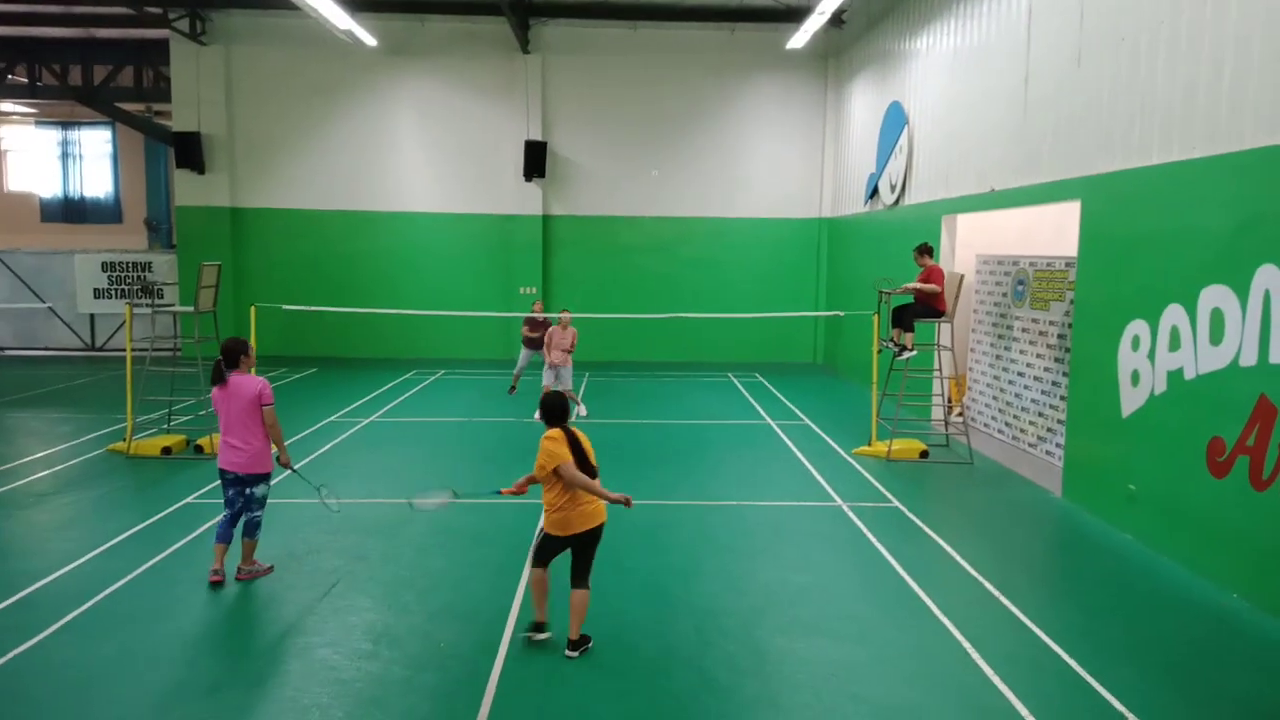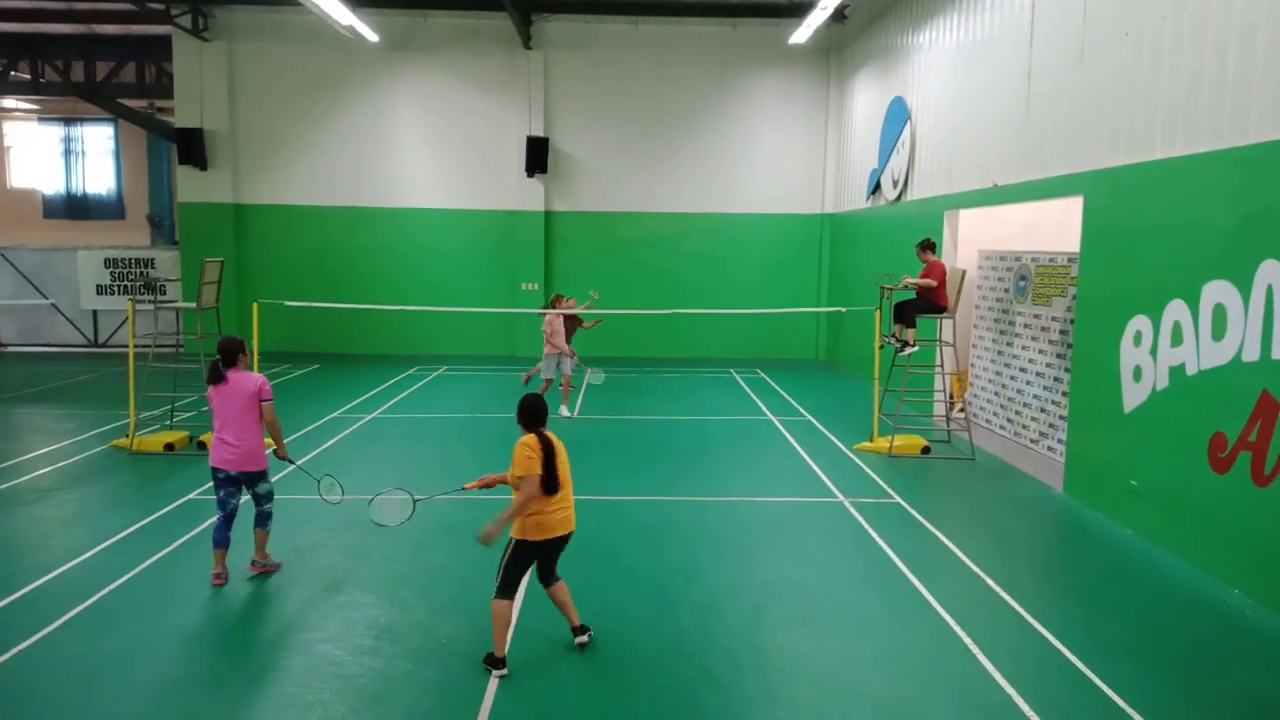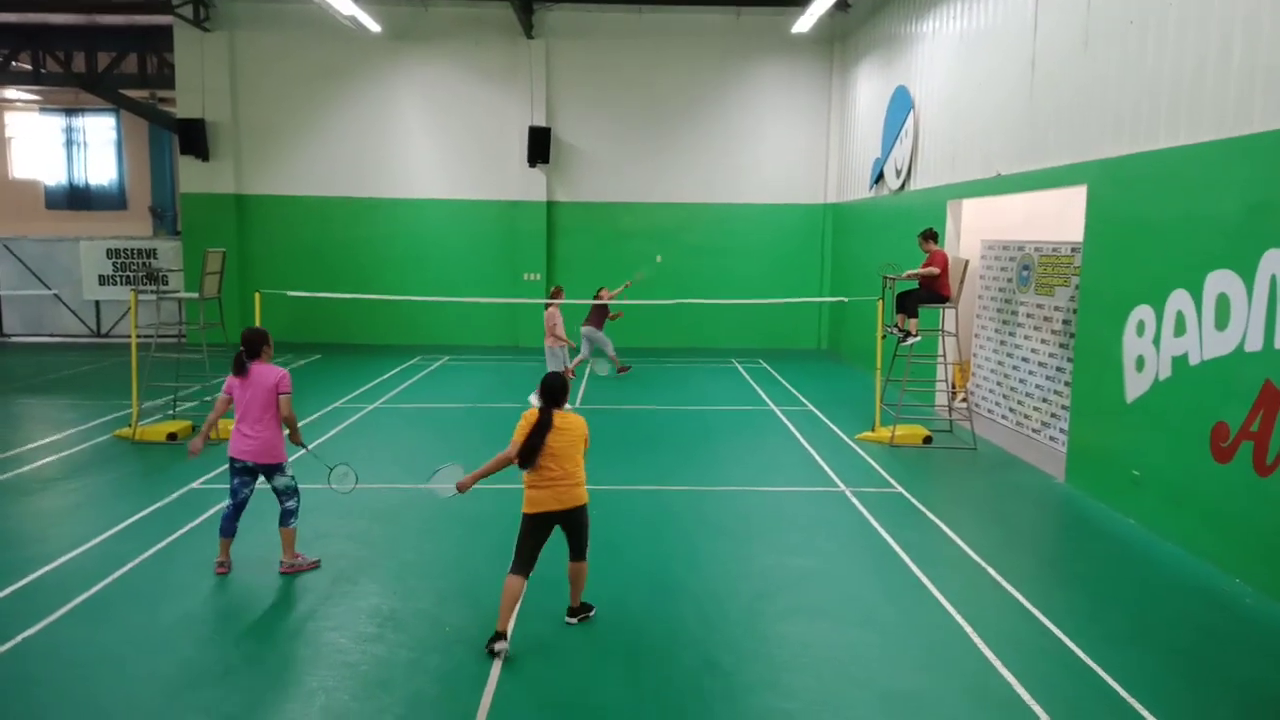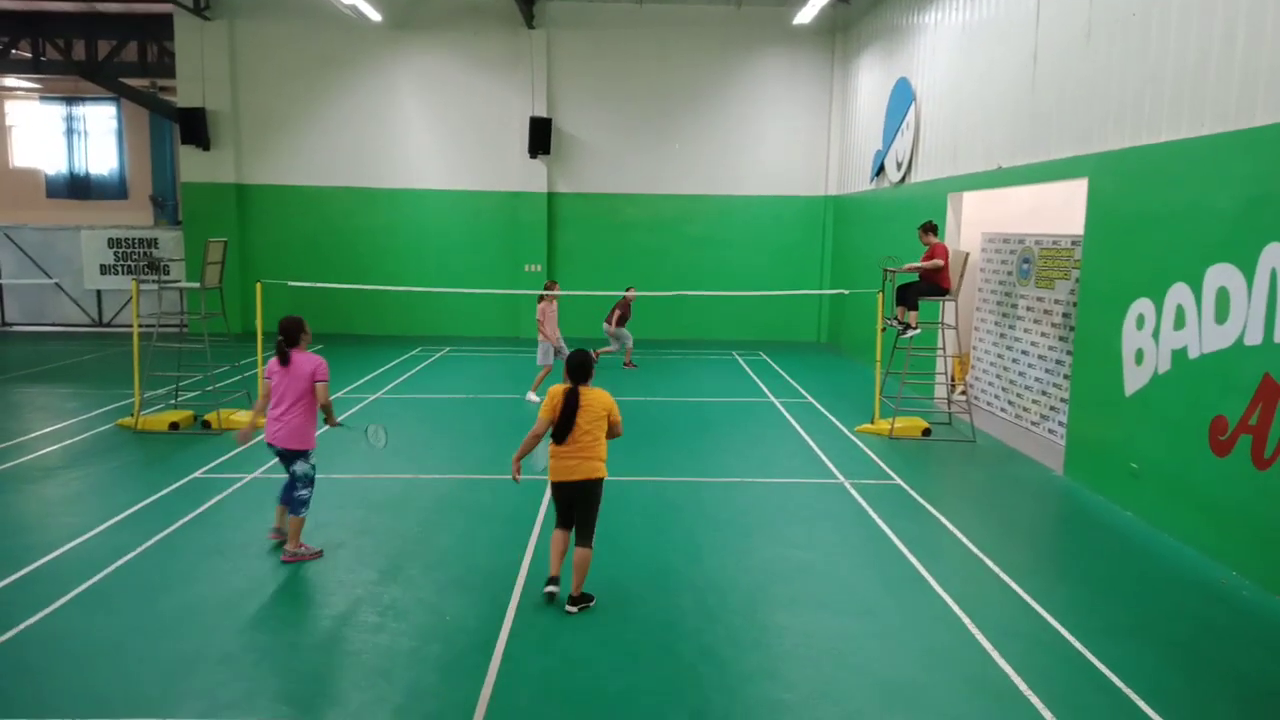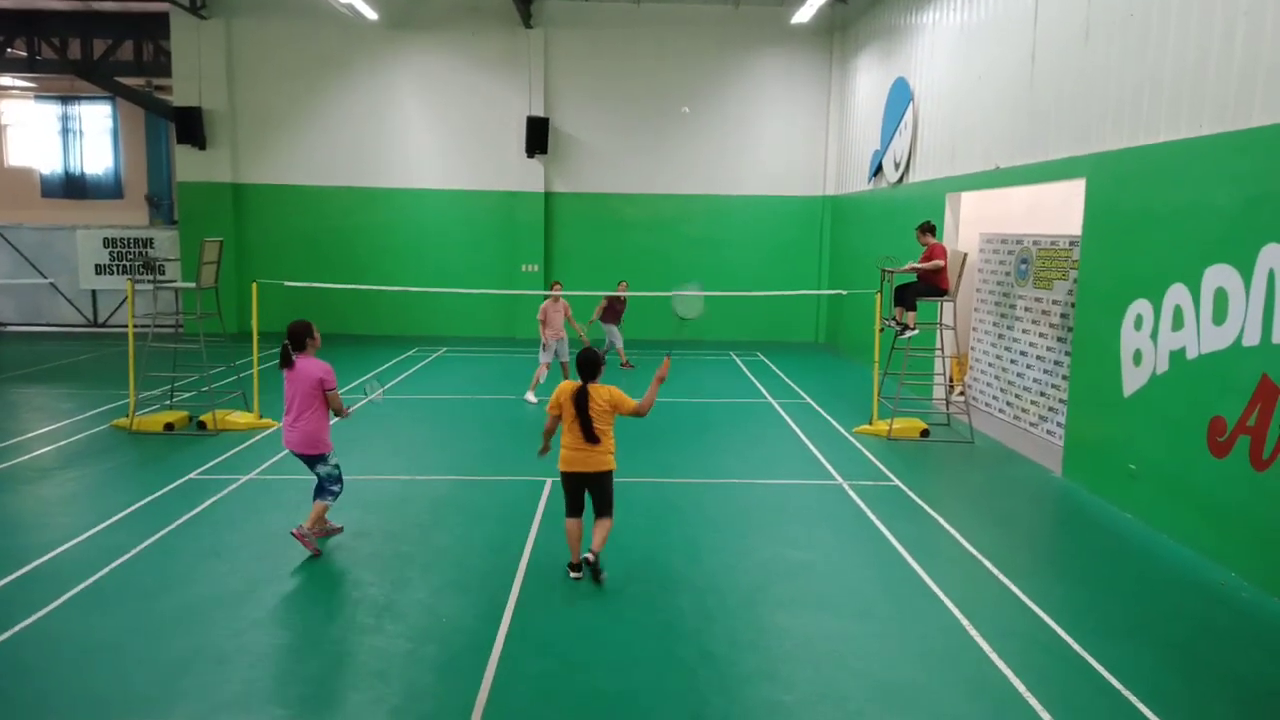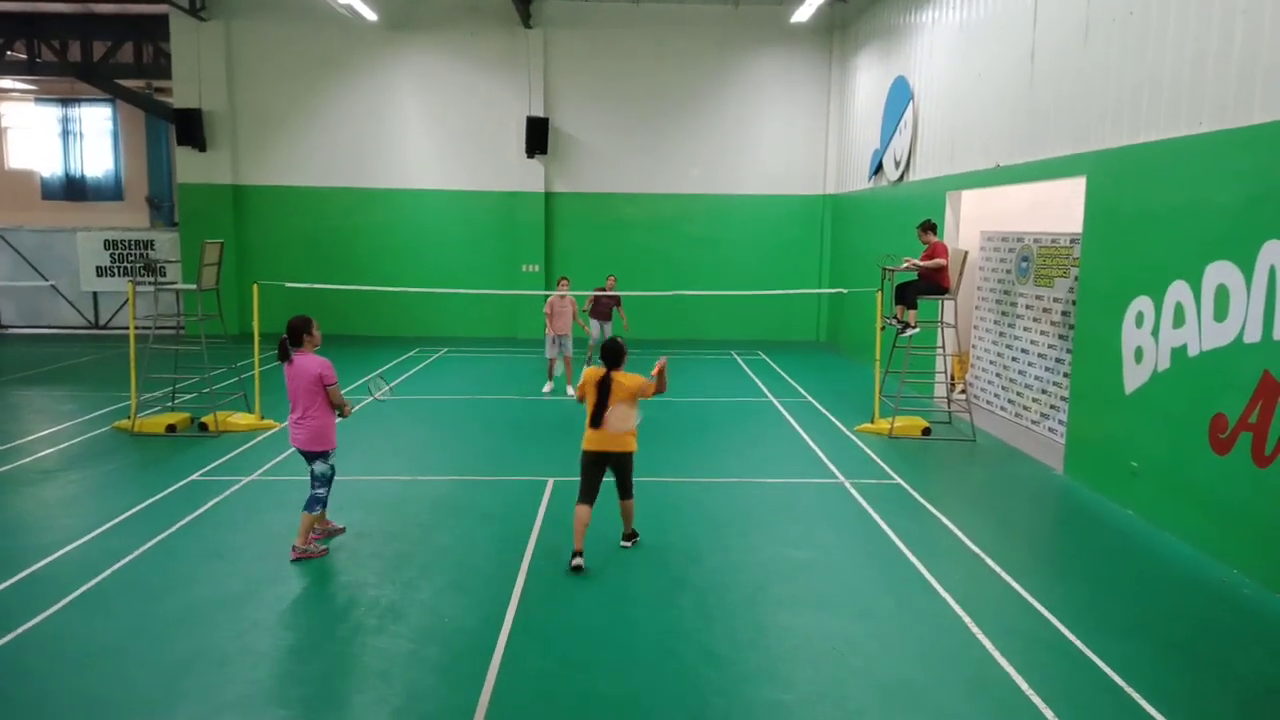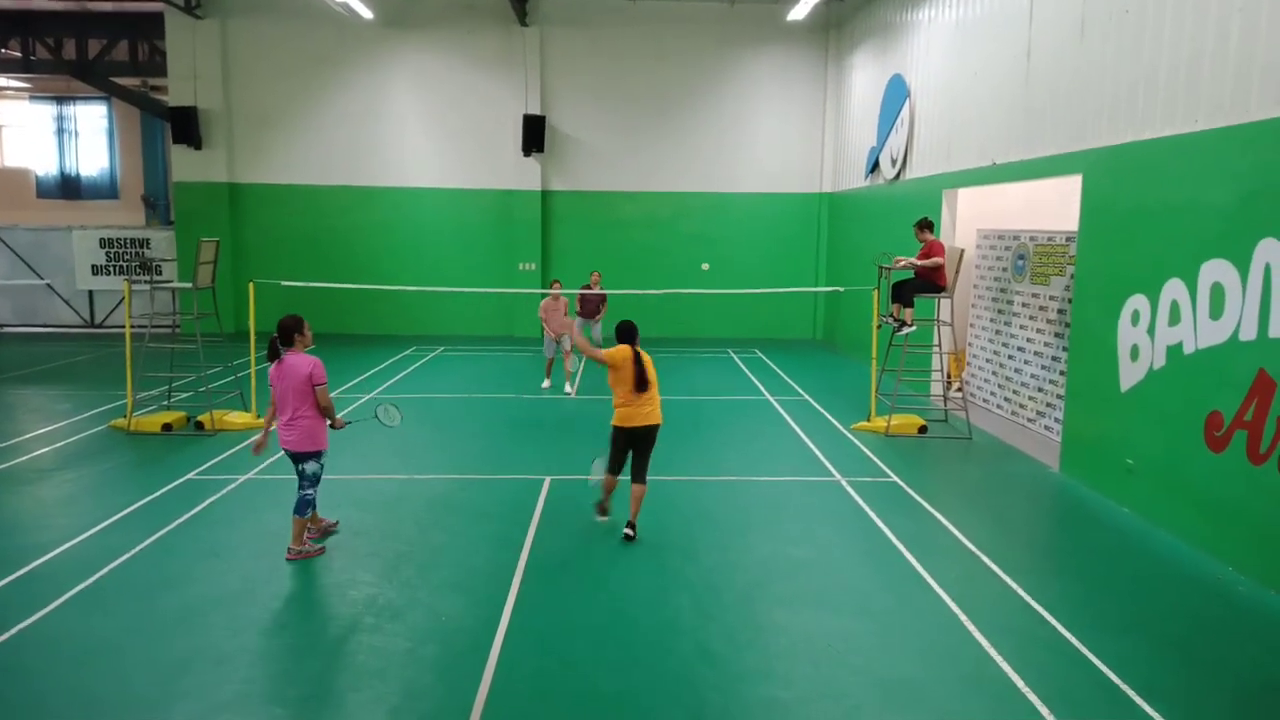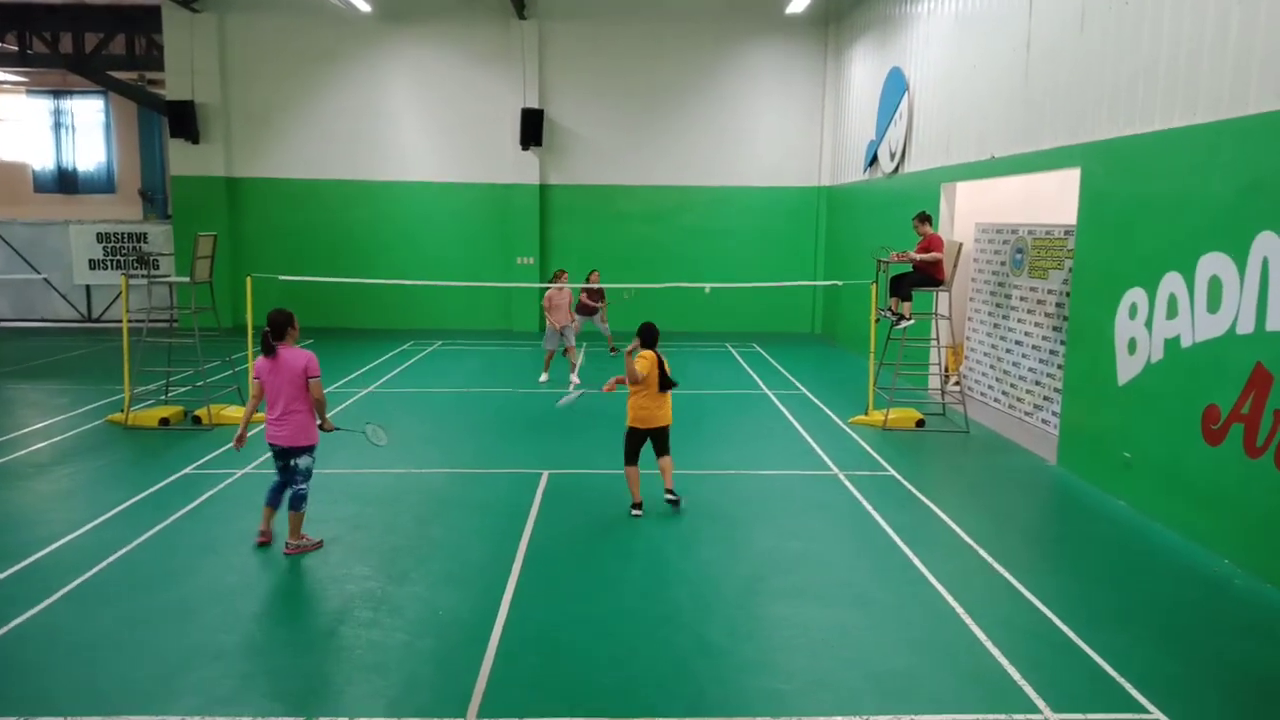
dt=0.3s
person 1, frame 1
left shoulder: (550, 441)
right shoulder: (576, 435)
left elbow: (572, 477)
left wrist: (607, 495)
right wrist: (529, 479)
left hip: (561, 524)
right hip: (593, 519)
left knee: (538, 562)
right knee: (580, 577)
left ankle: (540, 624)
right ankle: (575, 640)
person 1, frame 2
left shoulder: (527, 445)
right shoulder: (552, 441)
left elbow: (529, 494)
left wrist: (498, 525)
right wrist: (499, 478)
left hip: (531, 531)
right hip: (563, 525)
left knee: (504, 590)
right knee: (549, 577)
left ankle: (498, 659)
right ankle: (578, 628)
person 1, frame 3
left shoulder: (531, 418)
right shoulder: (579, 423)
left elbow: (510, 455)
left wrist: (473, 477)
left hip: (538, 503)
right hip: (574, 500)
left knee: (519, 567)
right knee: (578, 553)
left ankle: (501, 634)
right ankle: (576, 608)
person 1, frame 4
left shoulder: (555, 394)
right shoulder: (604, 398)
left elbow: (538, 432)
right elbow: (616, 431)
left wrist: (517, 459)
left hip: (560, 473)
right hip: (590, 474)
left knee: (562, 526)
right knee: (584, 536)
left ankle: (553, 579)
right ankle: (575, 597)
person 1, frame 5
left shoulder: (564, 390)
right shoulder: (610, 394)
left elbow: (551, 424)
right elbow: (641, 410)
left wrist: (545, 443)
right wrist: (657, 381)
left hip: (569, 464)
right hip: (600, 464)
left knee: (573, 512)
right knee: (603, 515)
left ankle: (575, 564)
right ankle: (592, 554)
person 1, frame 6
left shoulder: (591, 375)
right shoulder: (632, 382)
left elbow: (580, 396)
right elbow: (660, 388)
right wrist: (661, 372)
left hip: (593, 446)
right hip: (622, 447)
left knee: (585, 499)
right knee: (625, 490)
left ankle: (578, 554)
right ankle: (627, 534)
person 1, frame 7
left shoulder: (619, 353)
right shoulder: (643, 356)
left elbow: (588, 351)
left wrist: (573, 329)
left hip: (624, 422)
right hip: (650, 422)
left knee: (614, 468)
right knee: (639, 473)
left ankle: (604, 505)
right ankle: (631, 524)
person 1, frame 8
left shoulder: (643, 357)
right shoulder: (658, 358)
left elbow: (636, 379)
left wrist: (628, 356)
right wrist: (616, 380)
left hip: (639, 421)
right hip: (662, 419)
left knee: (631, 461)
right knee: (664, 454)
left ankle: (637, 504)
right ankle: (669, 490)
person 2, frame 1
left shoulder: (218, 388)
right shoulder: (260, 385)
left elbow: (222, 425)
right elbow: (271, 424)
right wrist: (283, 452)
left hip: (228, 462)
right hip: (256, 462)
left knee: (230, 512)
right knee: (254, 513)
left ankle: (217, 568)
right ankle: (246, 566)
person 2, frame 2
left shoulder: (213, 387)
right shoulder: (258, 381)
right elbow: (270, 420)
right wrist: (281, 447)
left hip: (221, 461)
right hip: (252, 460)
left knee: (224, 515)
right knee: (265, 505)
left ankle: (219, 570)
right ankle: (260, 560)
person 2, frame 3
left shoulder: (235, 377)
right shoulder: (279, 375)
left elbow: (218, 410)
right elbow: (286, 413)
left wrist: (200, 437)
right wrist: (296, 434)
left hip: (240, 452)
right hip: (271, 453)
left knee: (235, 504)
right knee: (290, 500)
left ankle: (222, 559)
right ankle: (290, 559)
person 2, frame 4
left shoulder: (274, 363)
right shoulder: (316, 363)
left elbow: (264, 398)
right elbow: (323, 401)
left wrist: (250, 425)
right wrist: (330, 418)
left hip: (274, 435)
right hip: (299, 439)
left knee: (294, 480)
right knee: (303, 489)
left ankle: (279, 526)
right ankle: (292, 548)
person 2, frame 5
left shoulder: (288, 366)
right shoulder: (322, 369)
right elbow: (336, 405)
left wrist: (333, 406)
right wrist: (341, 411)
left hip: (292, 438)
right hip: (314, 440)
left knee: (325, 478)
right knee: (334, 484)
left ankle: (320, 524)
right ankle: (306, 528)
person 2, frame 6
left shoulder: (289, 364)
right shoulder: (322, 364)
right elbow: (336, 400)
left wrist: (340, 405)
right wrist: (343, 409)
left hip: (299, 435)
right hip: (319, 437)
left knee: (322, 479)
right knee: (319, 488)
left ankle: (321, 525)
right ankle: (302, 545)
person 2, frame 7
left shoulder: (276, 365)
right shoulder: (312, 364)
left elbow: (273, 404)
right elbow: (324, 403)
left wrist: (264, 433)
right wrist: (334, 420)
left hip: (288, 438)
right hip: (310, 438)
left knee: (307, 483)
right knee: (308, 489)
left ankle: (315, 524)
right ankle: (297, 546)
person 2, frame 8
left shoulder: (262, 361)
right shoulder: (307, 358)
left elbow: (255, 398)
right elbow: (317, 397)
left wrist: (243, 428)
right wrist: (324, 420)
left hip: (275, 434)
right hip: (302, 435)
left knee: (281, 480)
right knee: (300, 485)
left ankle: (265, 529)
right ankle: (294, 541)
